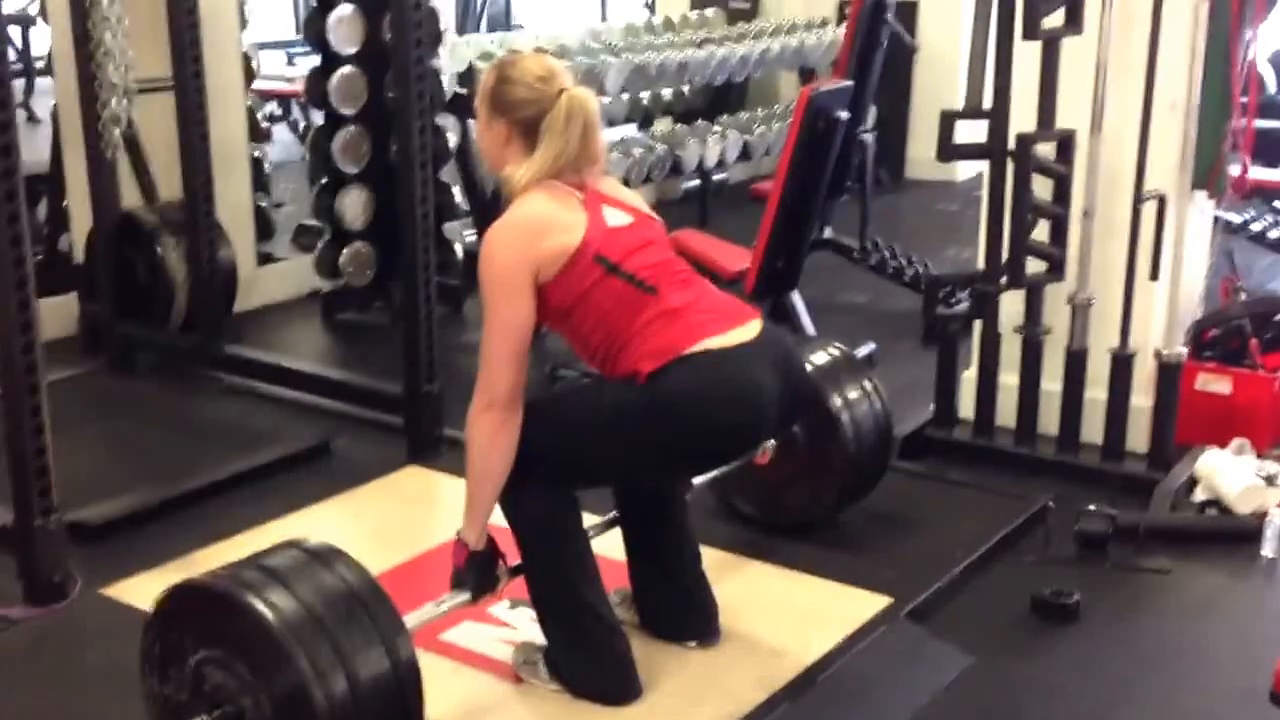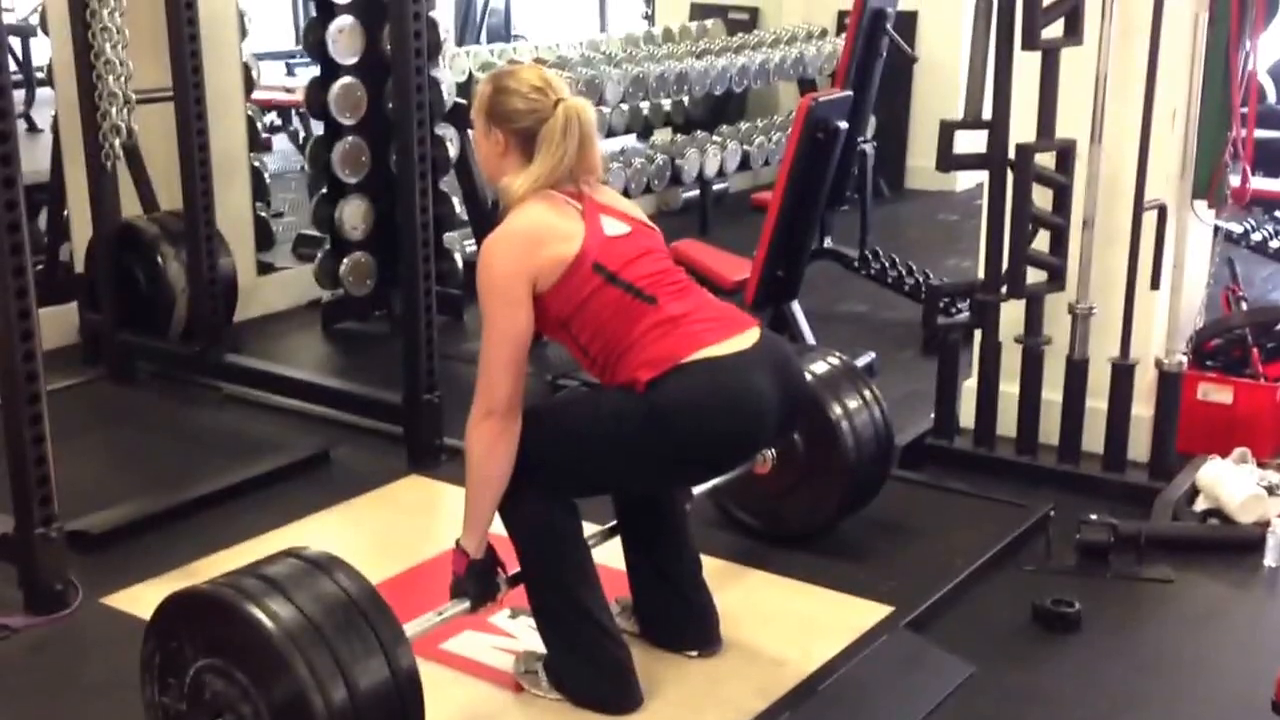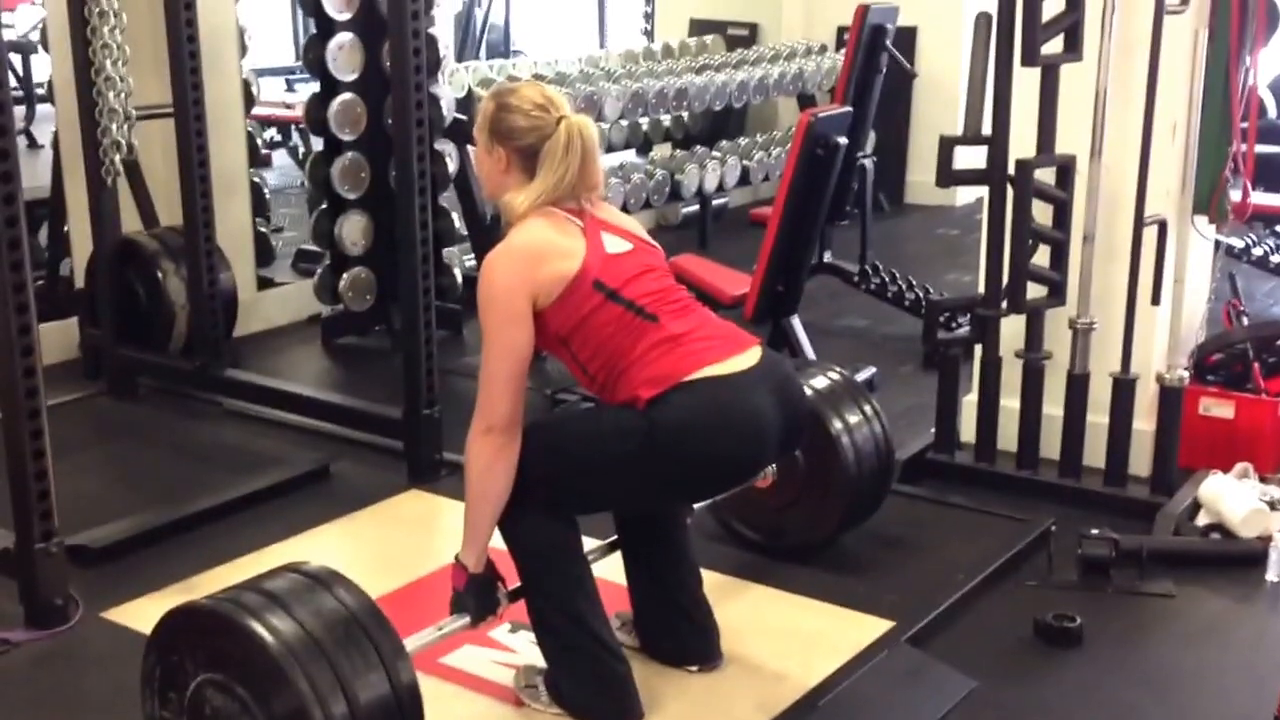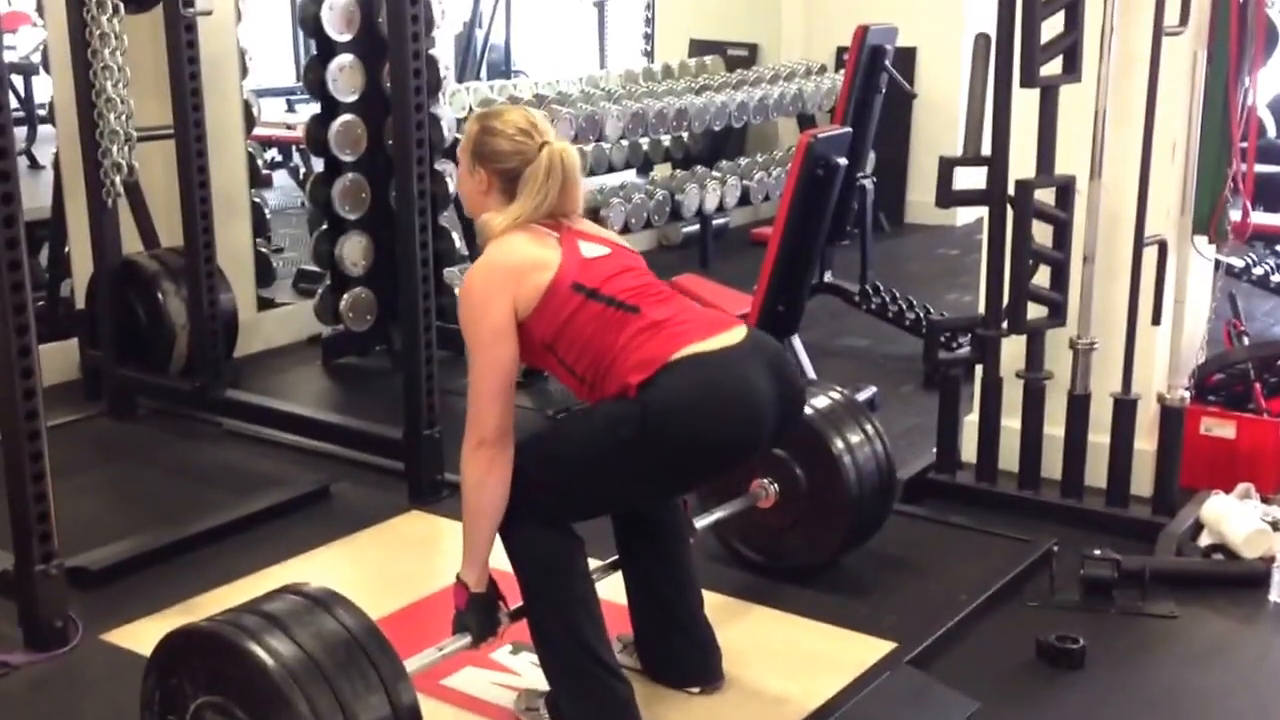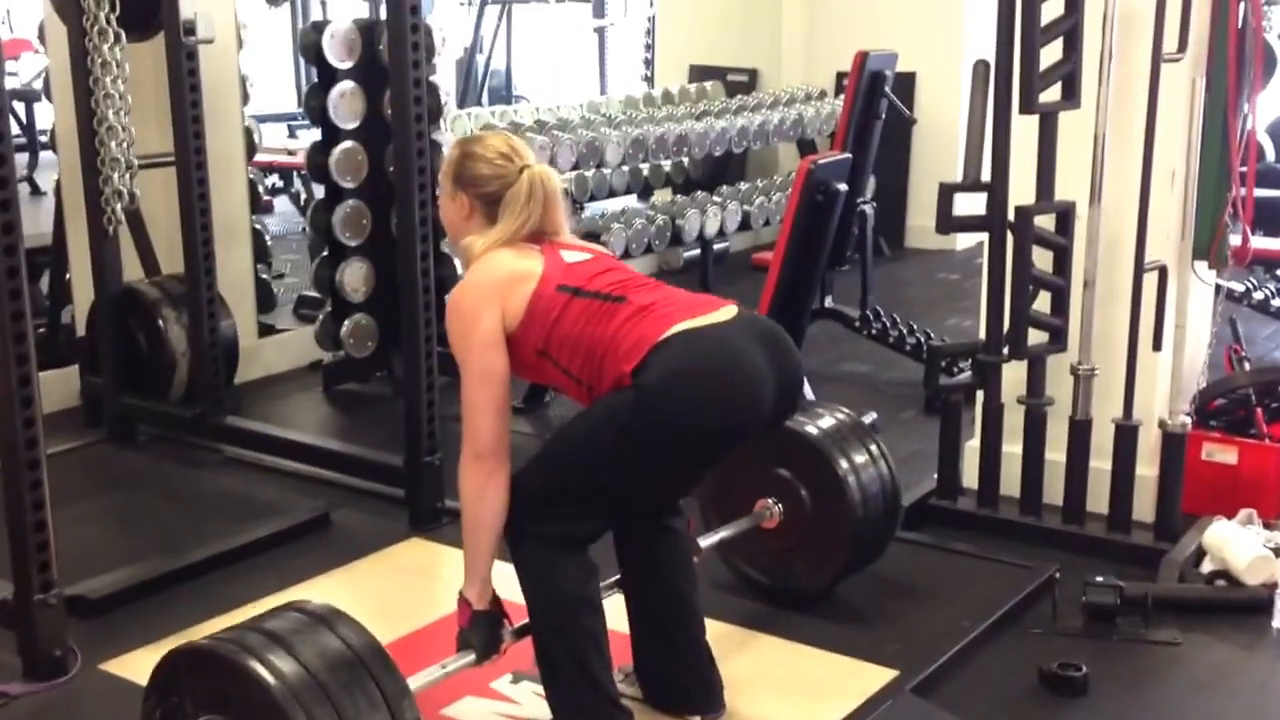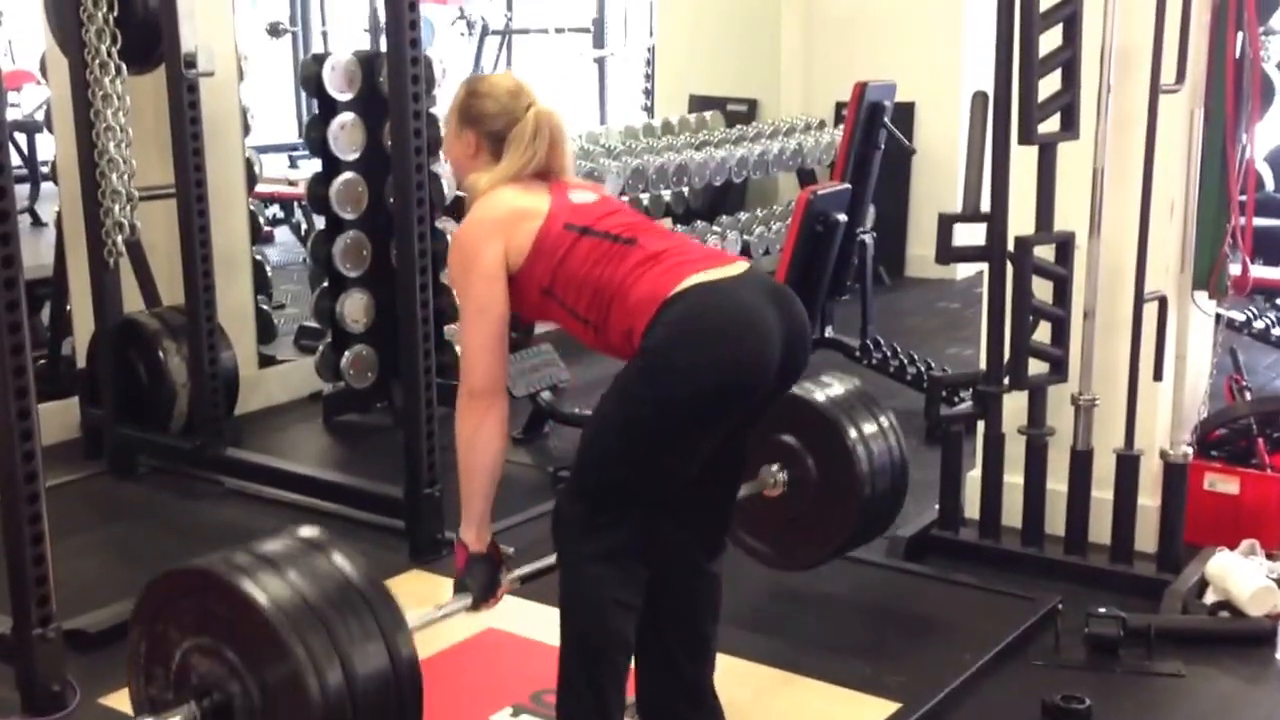
dt=0.5s
person 1, frame 1
left shoulder: (514, 232)
right shoulder: (610, 193)
left elbow: (498, 404)
left wrist: (473, 536)
left hip: (710, 394)
right hip: (772, 365)
left knee: (525, 454)
right knee: (631, 419)
left ankle: (591, 664)
right ankle: (677, 609)
person 1, frame 2
left shoulder: (512, 242)
right shoulder: (607, 200)
left elbow: (497, 411)
left wrist: (473, 546)
left hip: (709, 402)
right hip: (773, 372)
left knee: (523, 462)
right knee: (630, 428)
right ankle: (678, 618)
person 1, frame 3
left shoulder: (515, 258)
right shoulder: (610, 219)
left elbow: (497, 429)
left wrist: (472, 562)
left hip: (710, 422)
right hip: (774, 393)
left knee: (524, 479)
right knee: (631, 446)
right ankle: (679, 634)
person 1, frame 4
left shoulder: (493, 274)
right shoulder: (587, 234)
left elbow: (489, 441)
left wrist: (473, 581)
left hip: (703, 401)
right hip: (770, 375)
left knee: (523, 497)
right knee: (629, 459)
right ankle: (683, 655)
person 1, frame 5
left shoulder: (477, 292)
right shoulder: (568, 251)
left elbow: (485, 457)
left wrist: (476, 594)
left hip: (698, 378)
right hip: (768, 355)
left knee: (540, 519)
right knee: (637, 492)
person 1, frame 6
left shoulder: (482, 228)
right shoulder: (575, 195)
left elbow: (483, 396)
left wrist: (475, 538)
left hip: (704, 338)
right hip: (775, 314)
left knee: (595, 534)
right knee: (684, 527)
